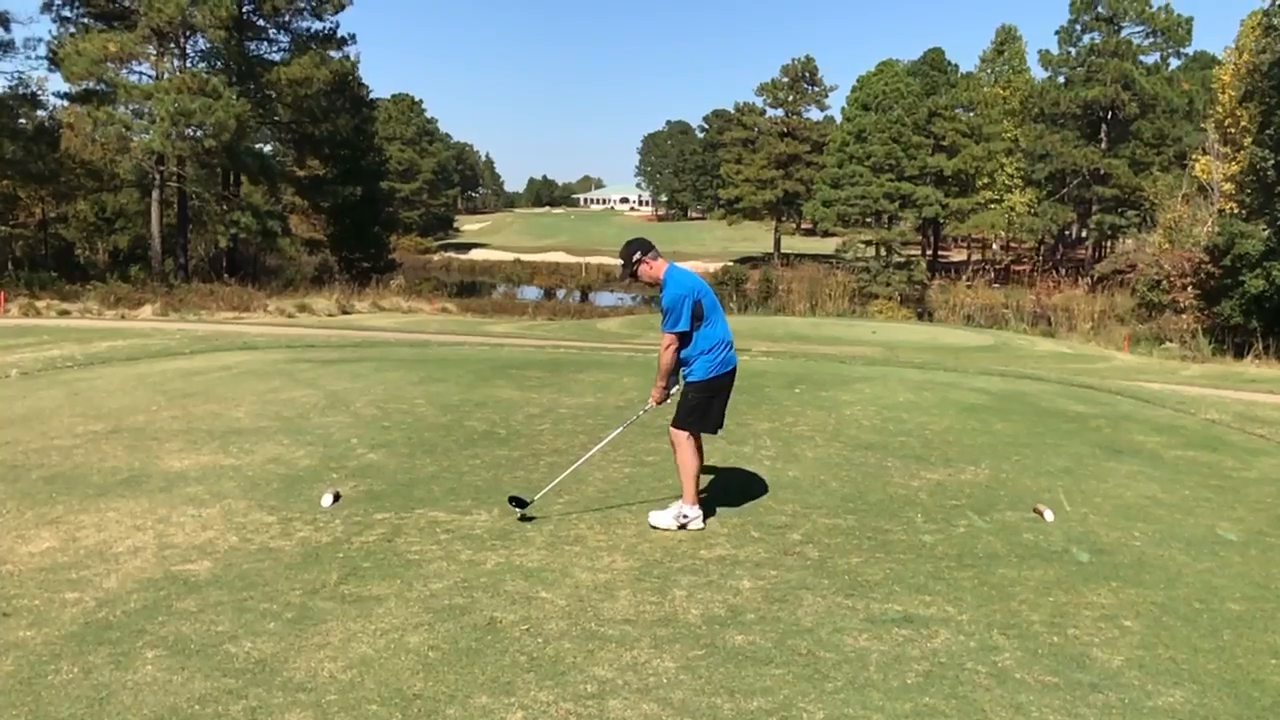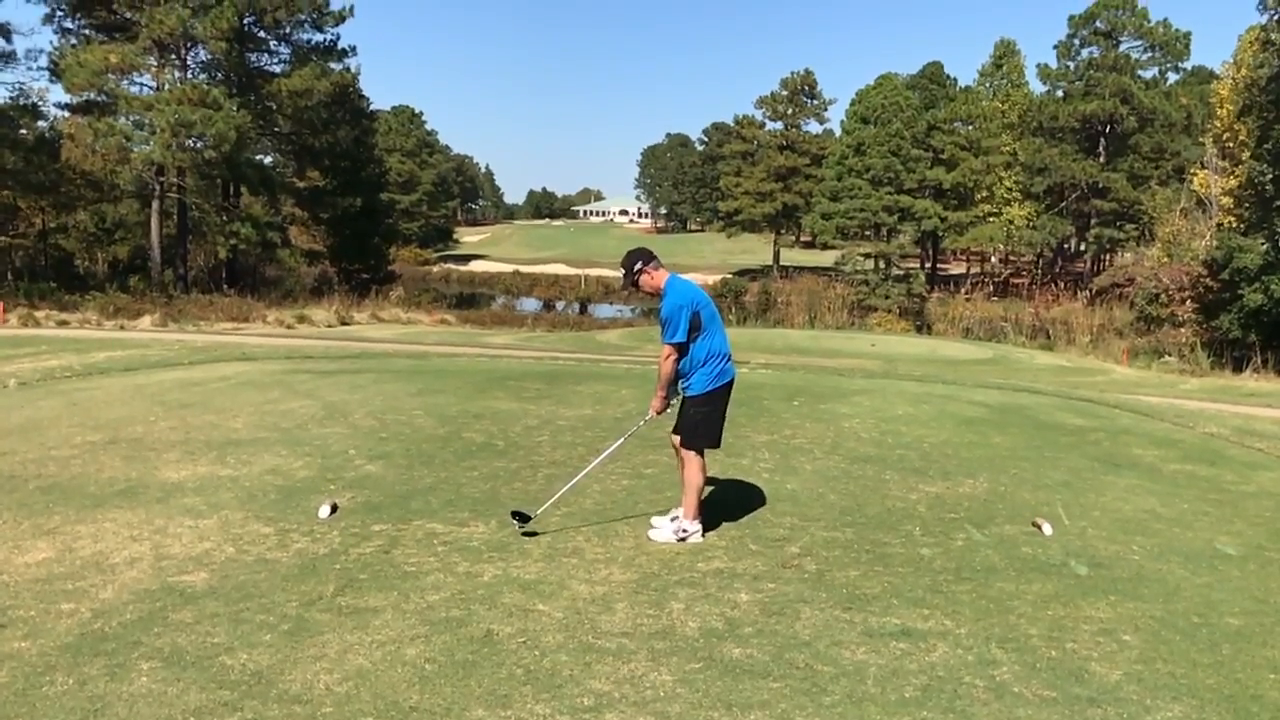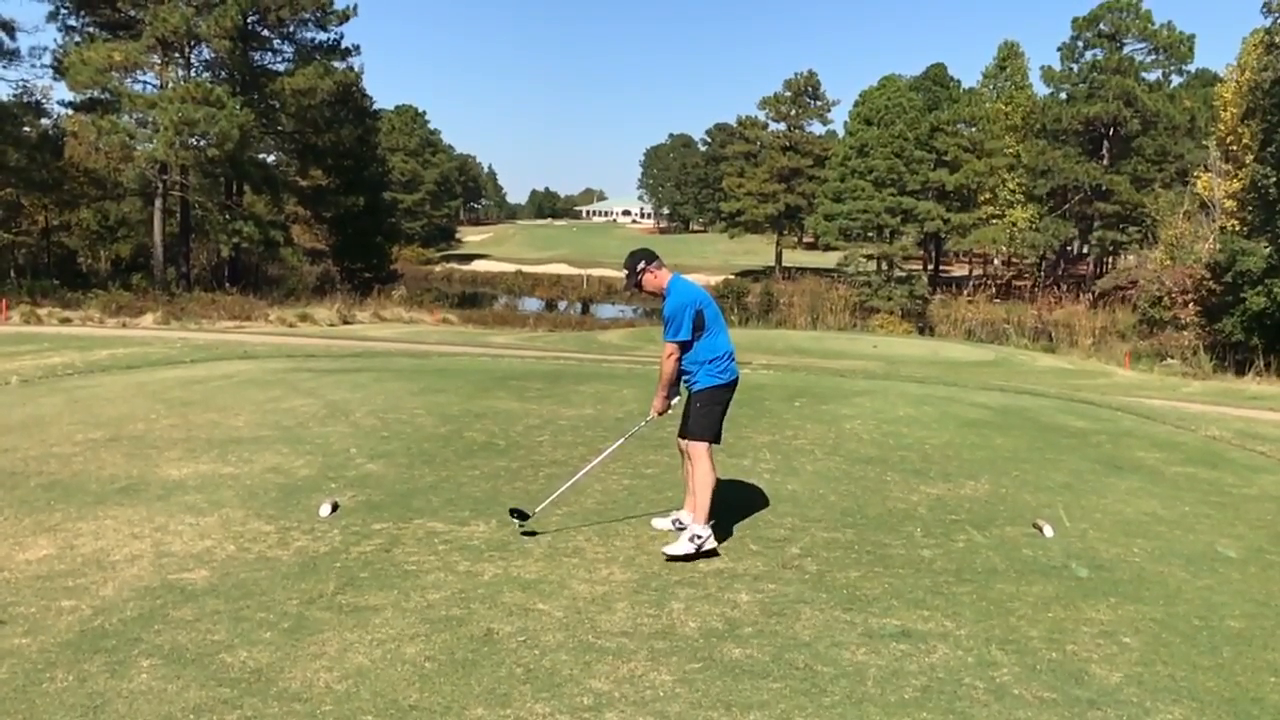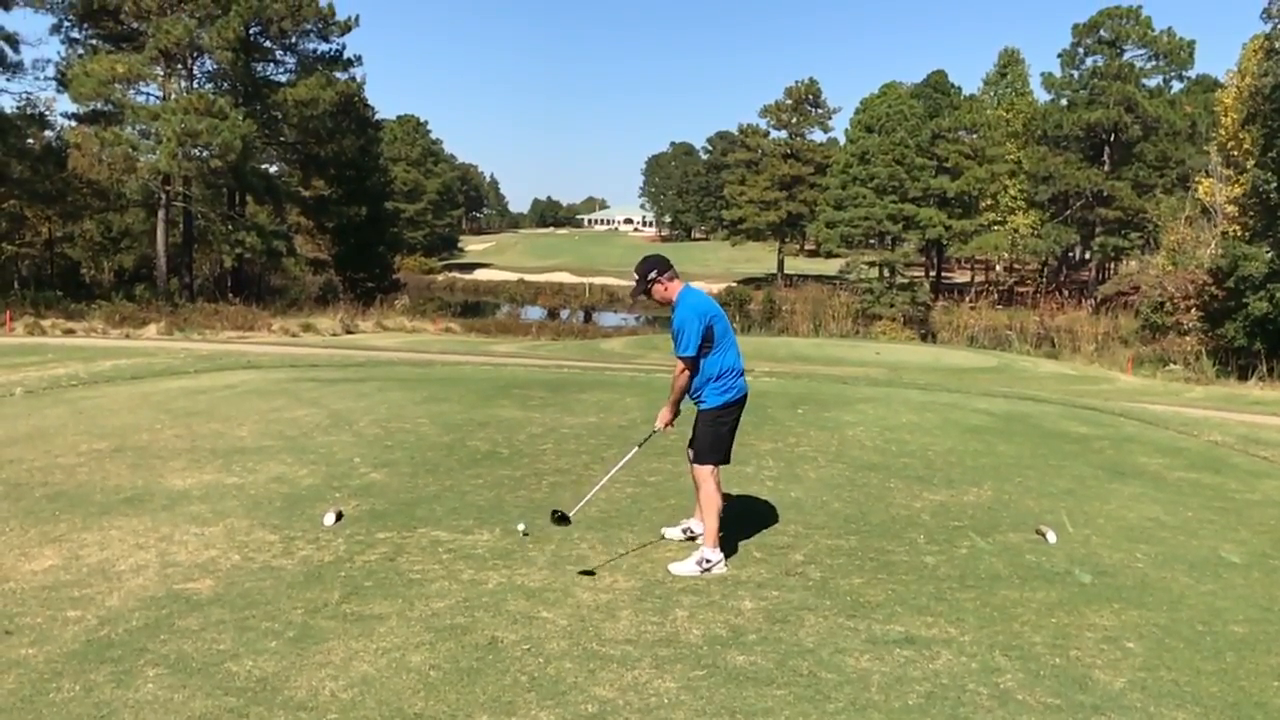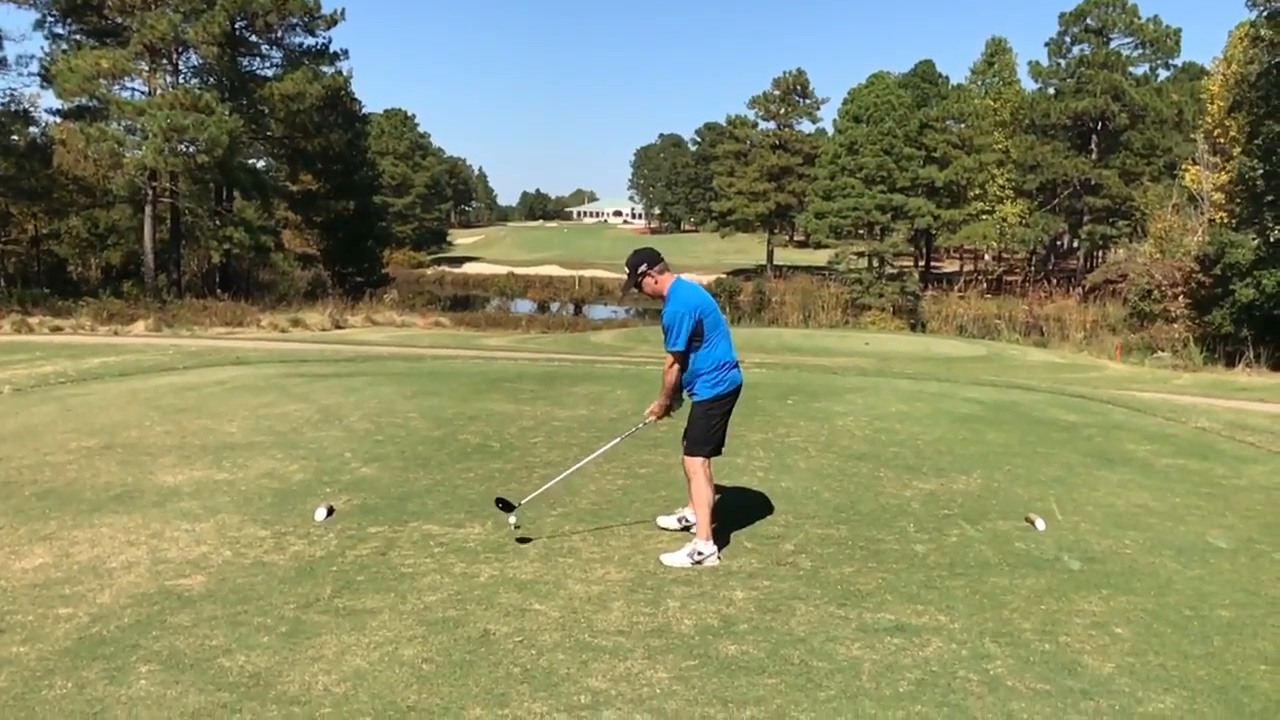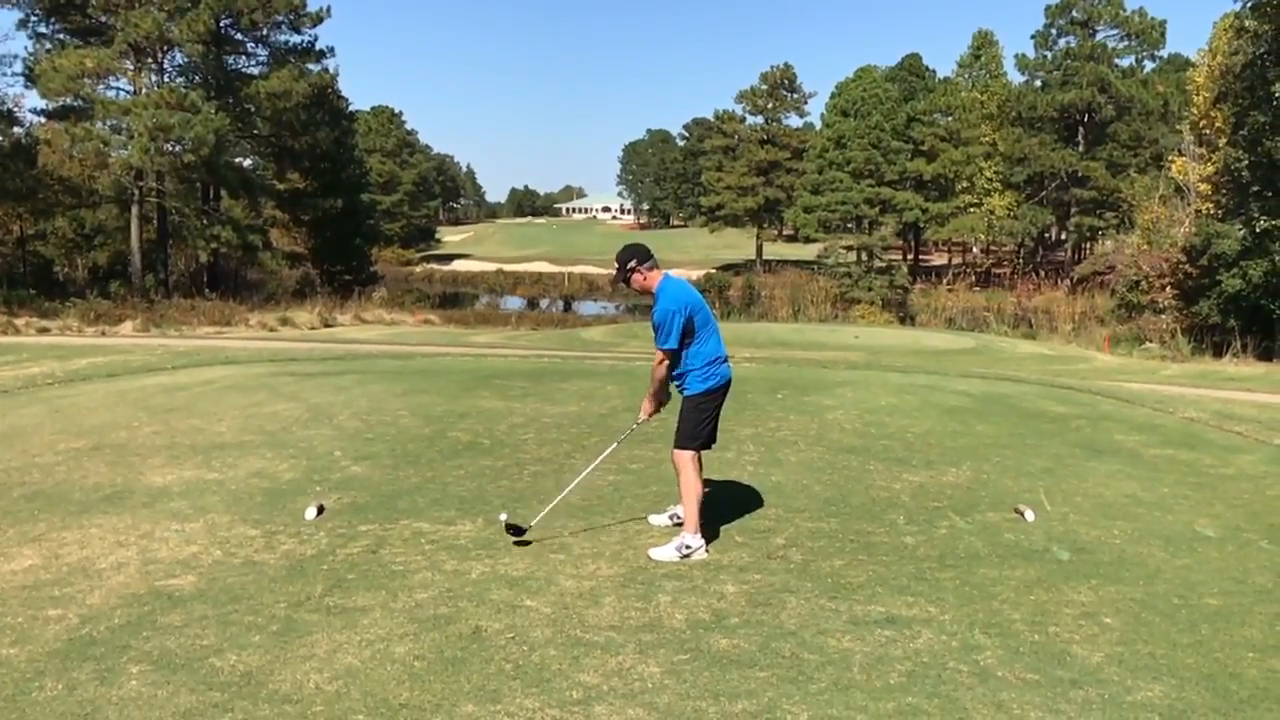
dt=0.7s
person 1, frame 1
left shoulder: (675, 290)
right shoulder: (678, 278)
left elbow: (670, 345)
left wrist: (660, 385)
right wrist: (669, 379)
left hip: (709, 368)
right hip: (710, 365)
left knee: (681, 433)
right knee: (689, 435)
left ankle: (690, 511)
right ankle: (688, 503)
person 1, frame 2
left shoulder: (675, 300)
right shoulder: (680, 289)
left elbow: (670, 355)
left wrist: (660, 395)
right wrist: (668, 390)
left hip: (707, 381)
right hip: (704, 379)
left knee: (690, 451)
right knee: (680, 443)
left ankle: (690, 525)
right ankle: (686, 511)
person 1, frame 3
left shoulder: (678, 298)
right shoulder: (680, 291)
left elbow: (672, 354)
left wrist: (661, 395)
right wrist: (671, 390)
left hip: (713, 378)
right hip: (705, 378)
left knee: (698, 447)
right knee: (686, 444)
left ankle: (701, 530)
right ankle: (689, 514)
person 1, frame 4
left shoulder: (687, 311)
right shoulder: (691, 300)
left elbow: (684, 369)
left wrist: (670, 407)
right wrist: (675, 404)
left hip: (720, 396)
right hip: (718, 393)
left knee: (705, 469)
right knee: (696, 456)
left ankle: (711, 554)
right ankle: (699, 523)
person 1, frame 5
left shoulder: (677, 306)
right shoulder: (686, 290)
left elbow: (673, 363)
left wrist: (663, 402)
right wrist: (673, 395)
left hip: (713, 387)
right hip: (718, 383)
left knee: (695, 461)
right knee: (694, 450)
left ankle: (704, 546)
right ankle: (694, 513)
person 1, frame 6
left shoulder: (667, 304)
right shoulder: (673, 286)
left elbow: (663, 360)
left wrist: (651, 399)
right wrist: (661, 391)
left hip: (703, 382)
right hip: (706, 378)
left knee: (684, 455)
right knee: (688, 450)
left ankle: (692, 539)
right ankle: (686, 509)
